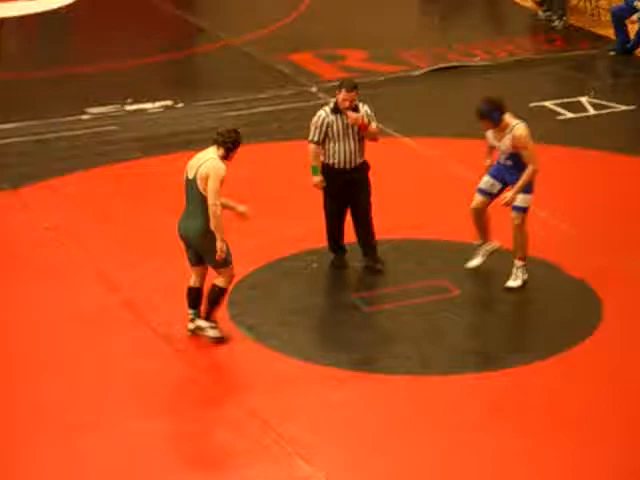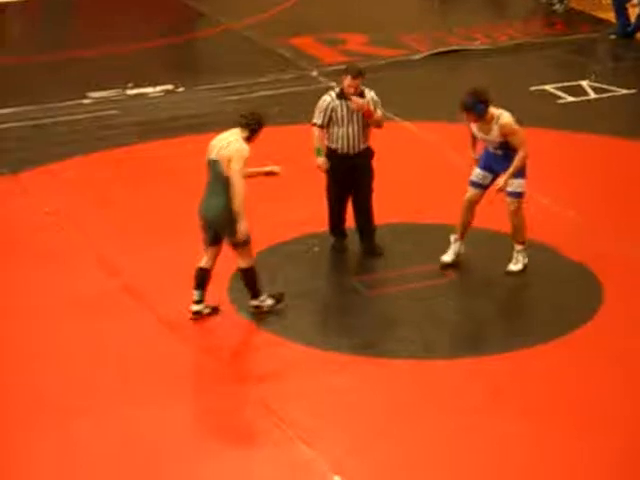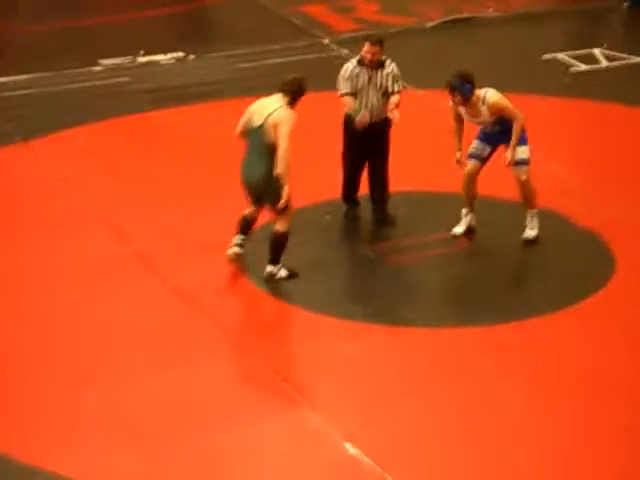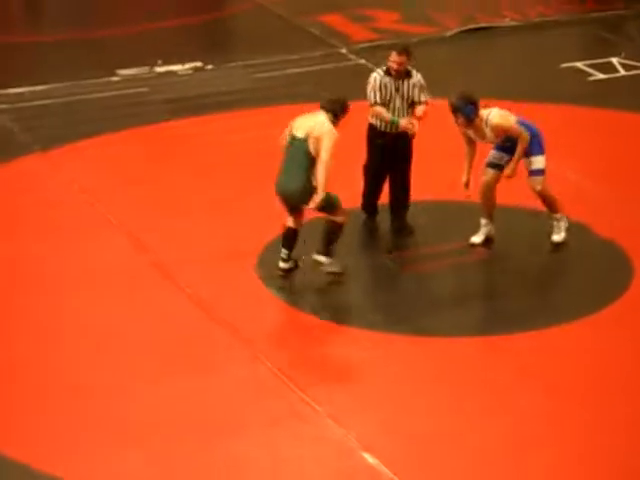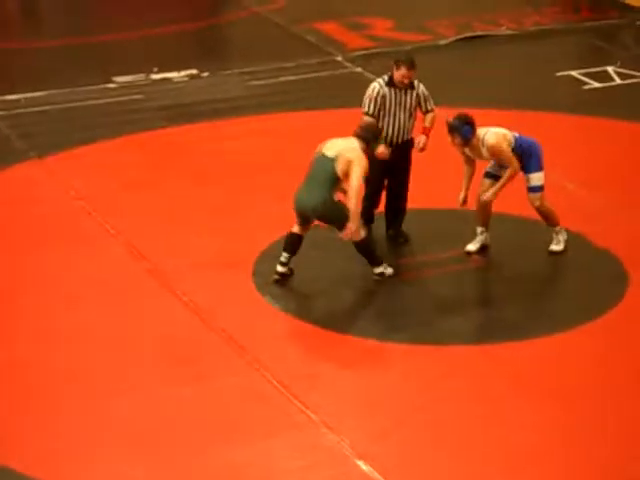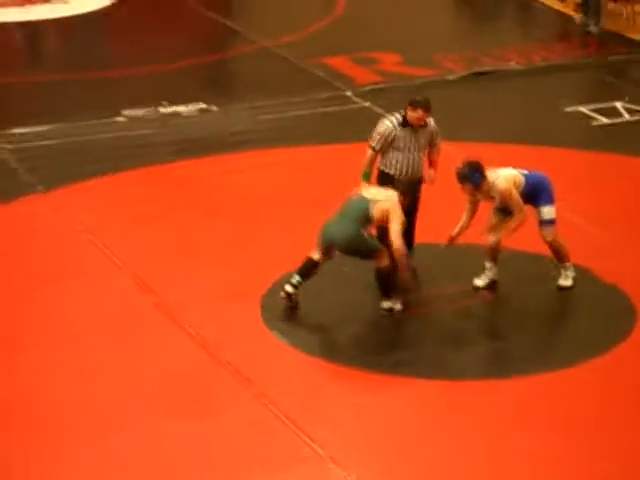
dt=0.2s
person 1, frame 1
left shoulder: (364, 110)
right shoulder: (324, 116)
left elbow: (375, 137)
right elbow: (314, 145)
left wrist: (361, 124)
right wrist: (316, 172)
left hip: (358, 170)
right hip: (333, 172)
left knee: (363, 213)
right knee: (334, 215)
left ankle: (371, 255)
right ankle: (338, 253)
person 1, frame 2
left shoulder: (370, 97)
right shoulder: (329, 100)
left elbow: (380, 122)
right elbow: (318, 127)
left wrist: (365, 111)
right wrist: (319, 154)
left hip: (362, 155)
right hip: (337, 157)
left knee: (364, 199)
right knee: (337, 199)
left ankle: (368, 240)
right ankle: (338, 237)
person 1, frame 3
left shoulder: (390, 68)
right shoulder: (350, 68)
left elbow: (396, 93)
right elbow: (345, 97)
left wrist: (393, 108)
right wrist: (358, 112)
left hip: (379, 125)
right hip: (356, 125)
left knee: (379, 168)
right knee: (352, 166)
left ankle: (380, 209)
right ankle: (351, 204)
person 1, frame 4
left shoulder: (416, 79)
right shoulder: (377, 77)
left elbow: (422, 104)
right elbow: (375, 108)
left wrist: (415, 119)
right wrist: (397, 121)
left hip: (403, 136)
right hip: (380, 134)
left knee: (401, 178)
right knee: (374, 175)
left ankle: (399, 219)
right ankle: (369, 214)
person 1, frame 5
left shoulder: (418, 89)
right shoulder: (378, 87)
left elbow: (430, 112)
right elbow: (368, 118)
left wrist: (425, 134)
left hip: (403, 145)
left knee: (399, 188)
right knee: (374, 184)
left ankle: (394, 227)
right ankle: (366, 221)
person 1, frame 6
left shoulder: (429, 125)
right shoulder: (389, 125)
left elbow: (434, 145)
right elbow: (372, 151)
left wrist: (432, 168)
right wrist: (366, 179)
left hip: (413, 182)
right hip: (389, 181)
left knee: (409, 225)
person 2, frame 1
left shoulder: (197, 158)
right shoulder: (217, 166)
right elbow: (213, 205)
left wrist: (233, 206)
right wrist: (220, 239)
left hip: (185, 226)
right hip: (202, 229)
left knee: (198, 273)
right knee: (226, 274)
left ankle: (193, 320)
right ankle: (205, 320)
person 2, frame 2
left shoulder: (218, 139)
right shoulder: (241, 148)
right elbow: (237, 185)
left wrist: (264, 170)
right wrist: (242, 220)
left hip: (206, 207)
right hip: (223, 210)
left knee: (210, 255)
right knee: (245, 255)
left ankle: (198, 304)
right ankle: (258, 300)
person 2, frame 3
left shoulder: (257, 104)
right shoulder: (286, 115)
left elbow: (240, 131)
right elbow: (283, 150)
right wrist: (286, 185)
left hip: (247, 171)
right hip: (266, 176)
left knee: (255, 207)
right knee: (282, 218)
left ankle: (237, 245)
right ankle: (273, 267)
person 2, frame 4
left shoulder: (299, 121)
right shoulder: (329, 131)
right elbow: (324, 160)
right wrist: (320, 193)
left hip: (282, 183)
right hip: (302, 186)
left knee: (296, 218)
right knee: (338, 213)
left ankle: (285, 262)
right ankle: (324, 255)
person 2, frame 5
left shoulder: (330, 142)
right shoulder: (359, 158)
right elbow: (355, 189)
left wrist: (343, 188)
right wrist: (353, 222)
left hip: (301, 197)
right hip: (321, 204)
left knee: (301, 226)
right knee: (356, 230)
left ankle: (282, 268)
right ankle: (379, 268)
person 2, frame 6
left shoulder: (367, 188)
right shoulder: (395, 209)
right elbow: (397, 245)
right wrist: (403, 271)
left hip: (329, 229)
right hip: (347, 237)
left knee: (320, 254)
right knee: (382, 256)
left ankle: (291, 288)
right ankle: (388, 302)
person 3, frame 1
left shoulder: (519, 133)
right shoulder: (491, 126)
left elbow: (533, 167)
left wrist: (514, 192)
right wrist: (489, 157)
left hip: (522, 173)
right hip: (500, 167)
left knee: (517, 222)
right knee: (476, 207)
left ankle: (520, 269)
right ankle: (486, 244)
person 3, frame 2
left shoulder: (504, 122)
right shoulder: (471, 119)
left elbow: (523, 151)
left wrist: (506, 177)
right wrist: (475, 153)
left hip: (512, 160)
right hip: (490, 157)
left knee: (514, 208)
right knee: (469, 199)
left ankle: (520, 254)
right ankle: (456, 245)
person 3, frame 3
left shoulder: (491, 100)
right shoulder: (455, 105)
left elbow: (518, 118)
right elbow: (458, 123)
left wrist: (512, 150)
right wrist: (458, 149)
left hip: (512, 128)
right hip: (489, 131)
left knee: (522, 177)
right knee: (469, 173)
left ankle: (532, 220)
right ankle: (467, 218)
person 3, frame 4
left shoulder: (495, 122)
right shoulder: (464, 127)
left elbow: (525, 137)
right elbow: (470, 146)
left wrist: (513, 165)
right wrist: (466, 174)
left hip: (528, 138)
right hip: (506, 142)
left knee: (538, 187)
right knee: (486, 183)
left ankle: (559, 221)
right ankle: (486, 227)
person 3, frame 5
left shoulder: (491, 142)
right shoulder: (464, 146)
left elbow: (514, 167)
right elbow: (470, 165)
left wrist: (494, 191)
right wrist: (464, 192)
left hip: (528, 153)
right hip: (507, 153)
left knee: (536, 202)
right knee: (482, 195)
left ankle: (559, 234)
right ankle: (482, 236)
person 3, frame 6
left shoulder: (501, 187)
right shoulder: (475, 189)
left elbow: (520, 215)
right elbow: (469, 213)
left wrist: (498, 236)
right wrist: (455, 234)
left hip: (539, 188)
right hip: (519, 190)
left knee: (548, 237)
right knee: (493, 228)
left ankle: (567, 270)
right ankle: (491, 270)
